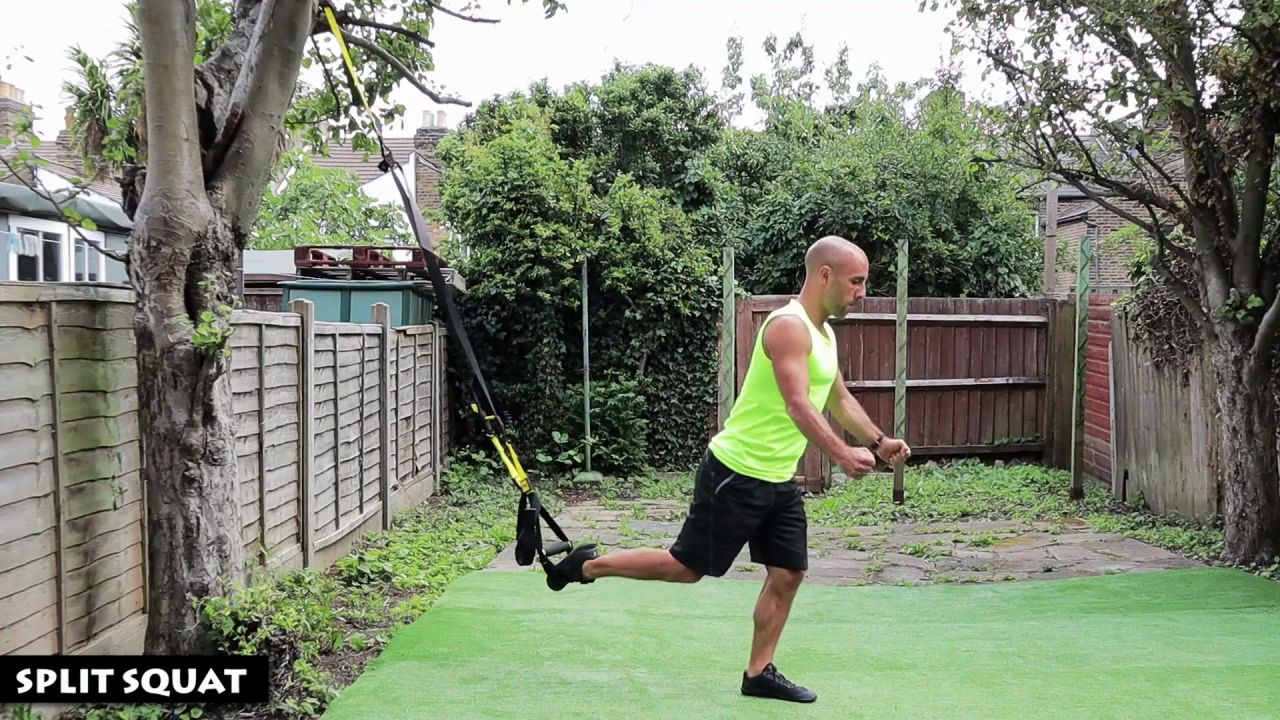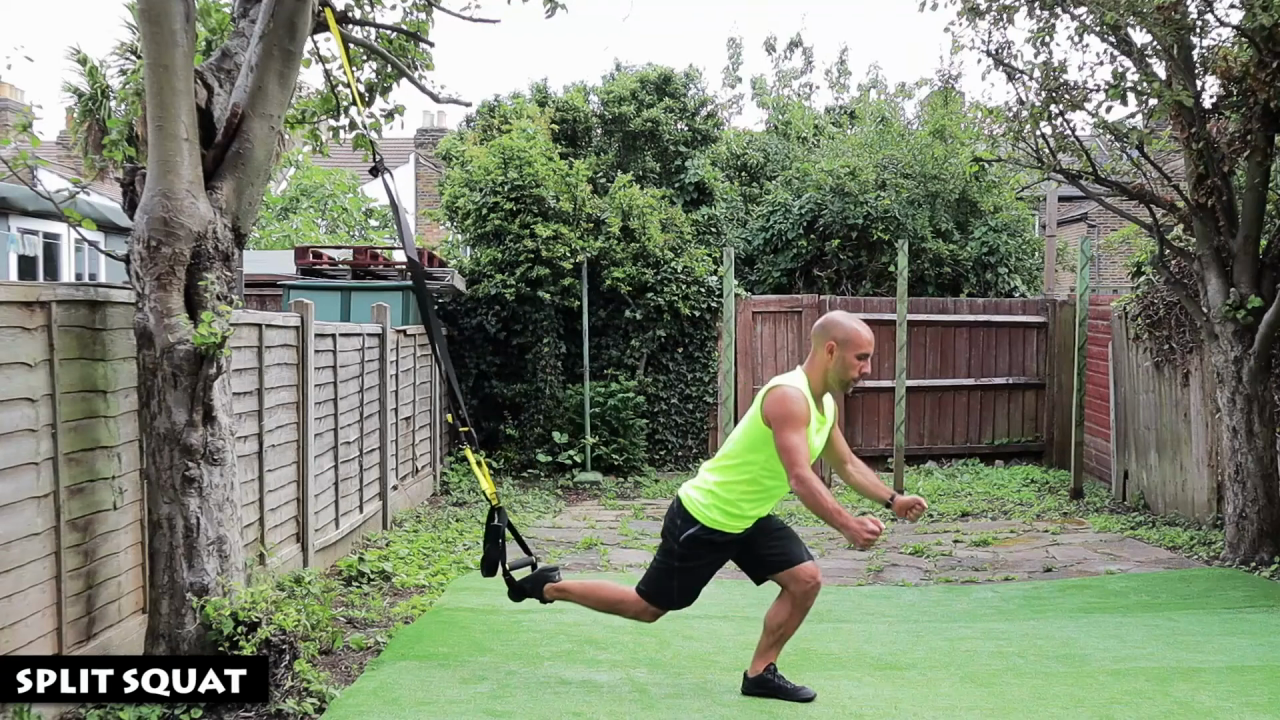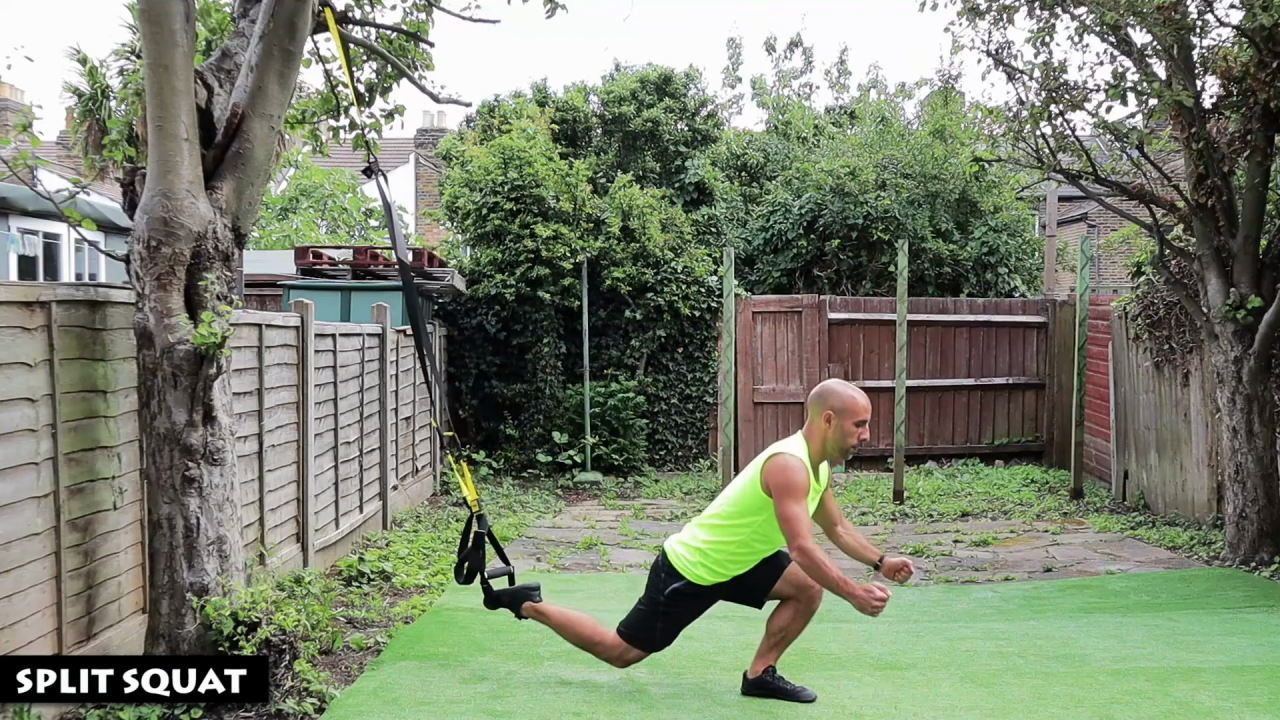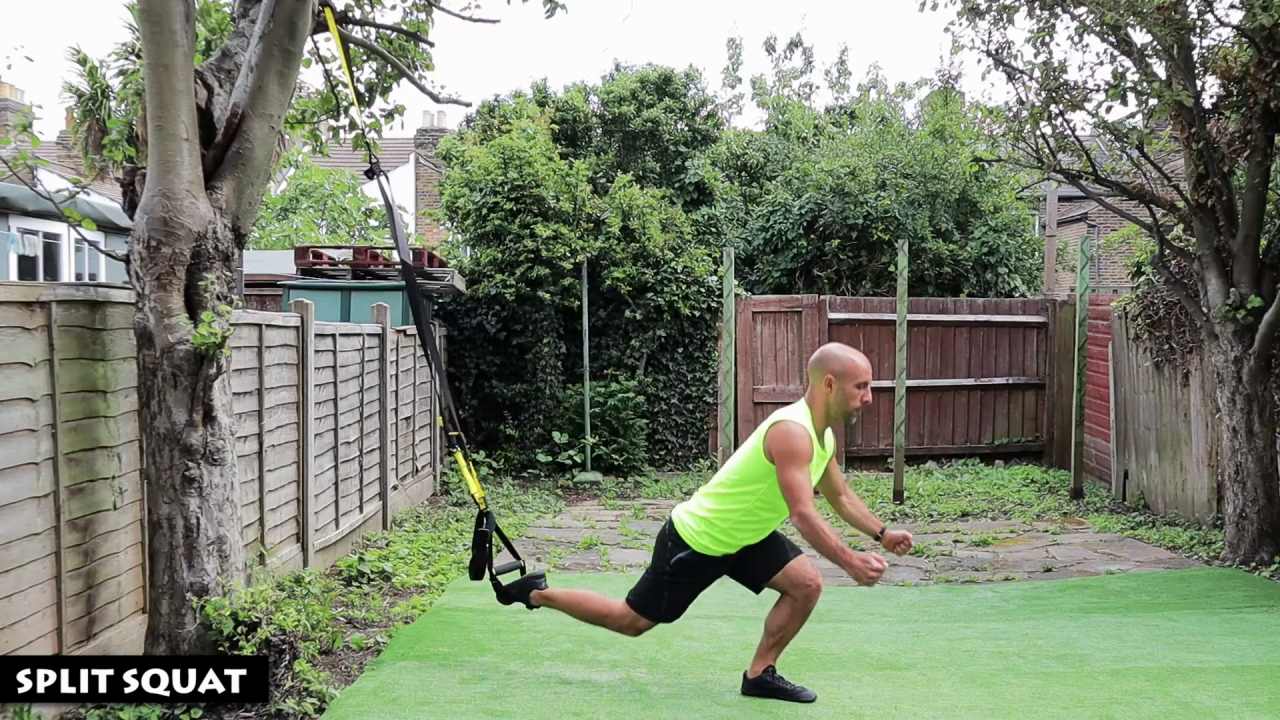
dt=0.5s
person 1, frame 1
left shoulder: (823, 332)
right shoulder: (789, 325)
left elbow: (841, 400)
right elbow: (797, 405)
left wrist: (878, 441)
right wrist: (841, 454)
left hip: (778, 478)
right hip: (737, 474)
left knee: (787, 575)
right knee: (685, 567)
left ankle: (760, 673)
right ankle: (587, 565)
person 1, frame 2
left shoulder: (825, 403)
right shoulder: (790, 397)
left elbow: (847, 465)
right elbow: (800, 480)
left wrist: (894, 500)
right wrist: (850, 526)
left hip: (746, 518)
right hip: (704, 518)
left knee: (806, 580)
right knee: (645, 607)
left ankle: (760, 674)
right ankle: (550, 586)
person 1, frame 3
left shoulder: (817, 465)
right shoulder: (789, 466)
left elbow: (837, 528)
right elbow: (801, 548)
left wrist: (881, 562)
right wrist: (854, 594)
left hip: (727, 563)
right hip: (690, 571)
left knee: (807, 588)
right knee: (621, 652)
left ankle: (760, 674)
right ankle: (530, 605)
person 1, frame 4
left shoulder: (823, 430)
right shoulder: (792, 430)
left elbow: (839, 493)
right elbow: (801, 513)
left wrist: (880, 531)
right wrist: (850, 561)
left hip: (742, 536)
right hip: (697, 541)
left knee: (806, 583)
right knee: (632, 621)
left ankle: (760, 675)
right ankle: (538, 593)
